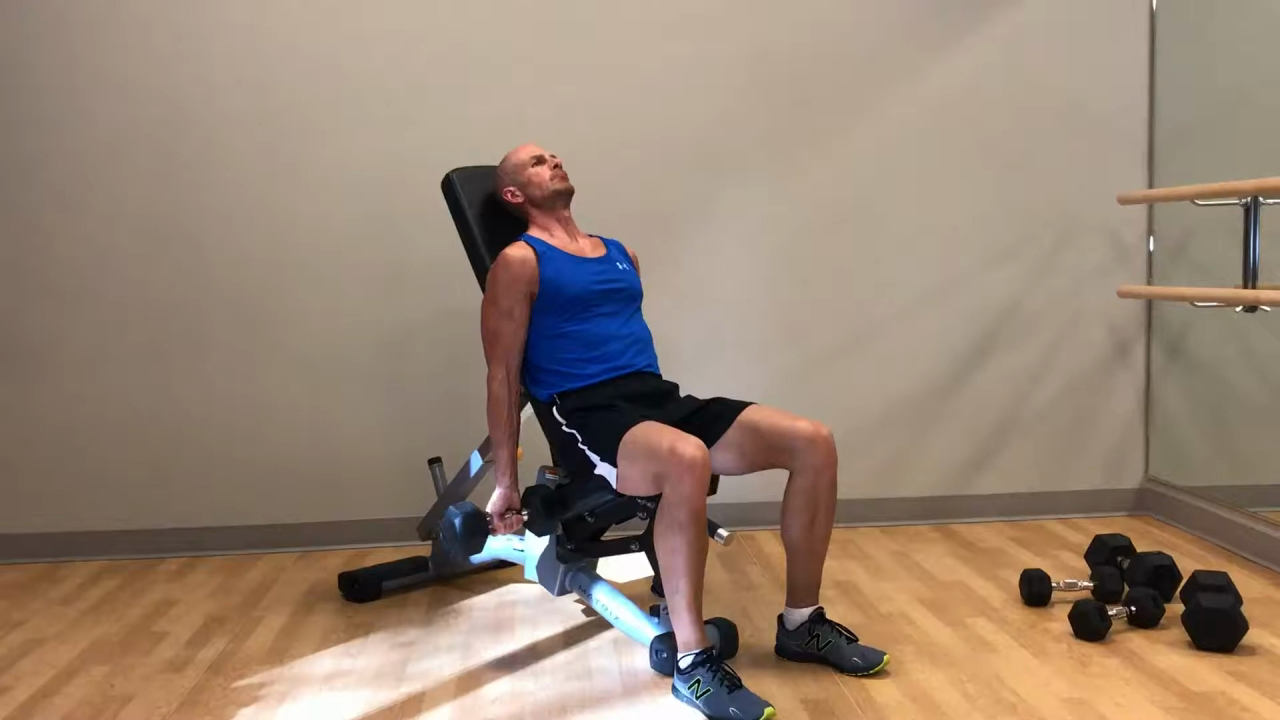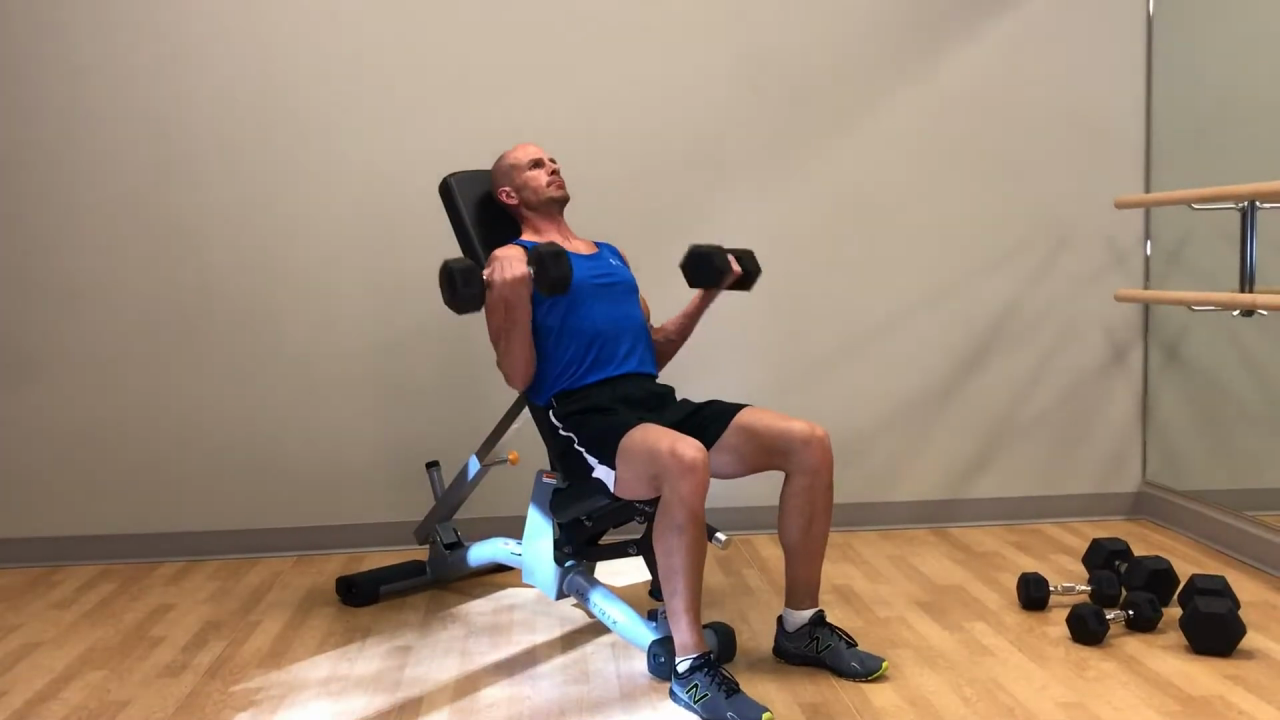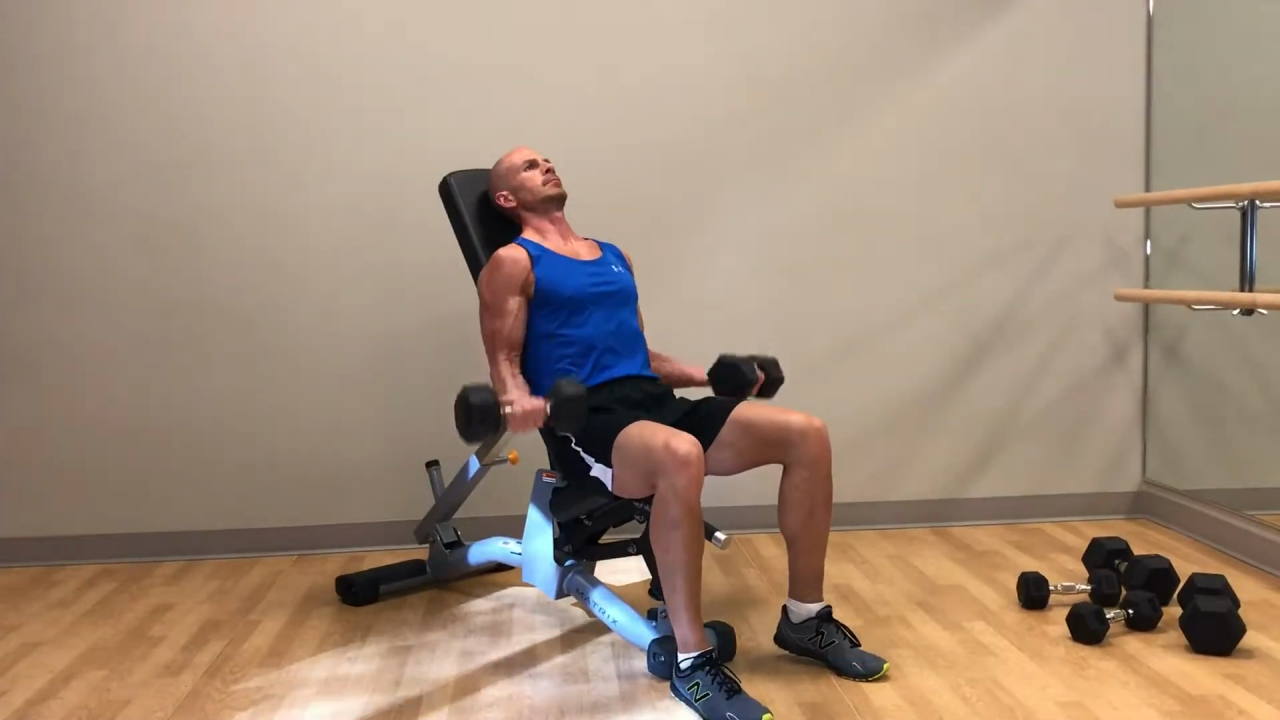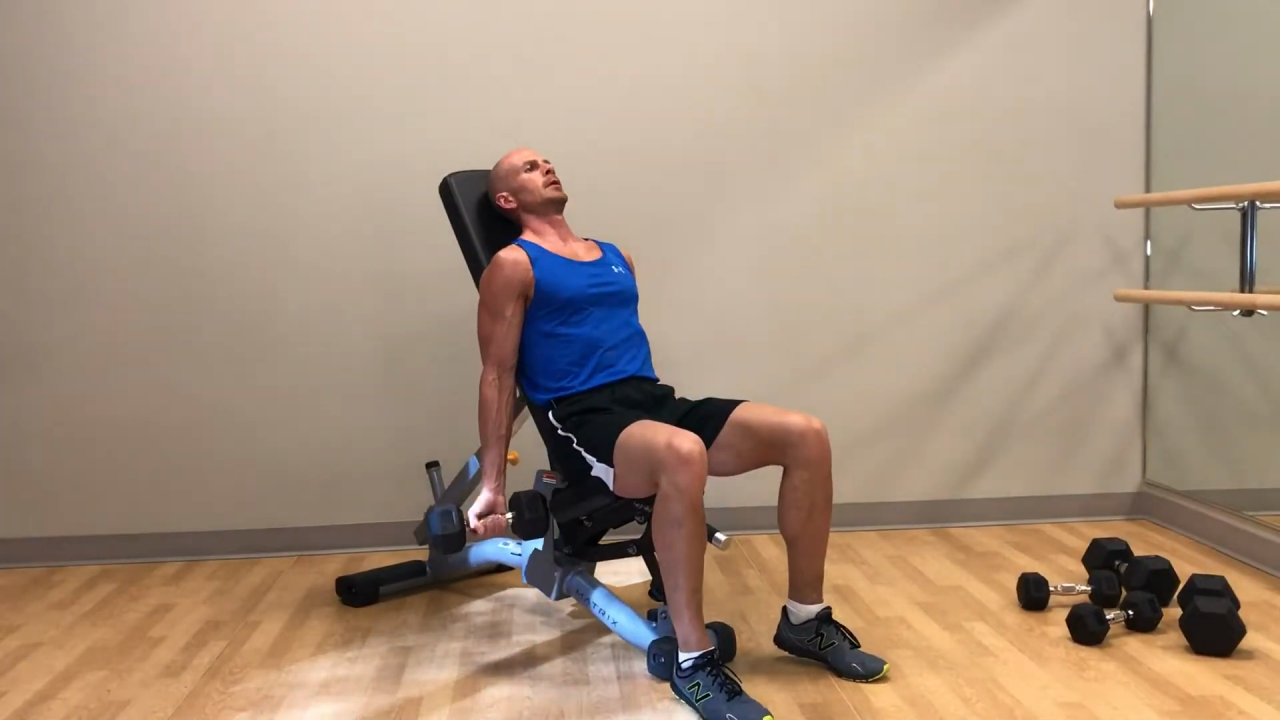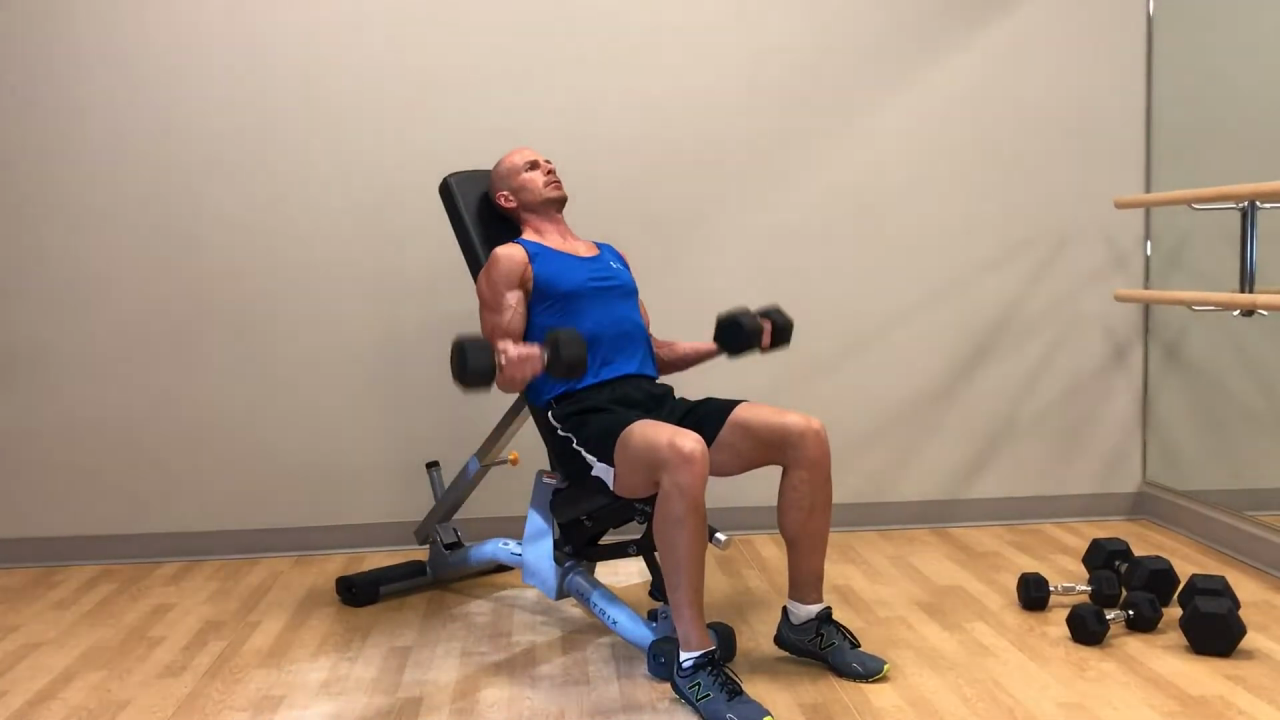
dt=1s
person 1, frame 1
left shoulder: (620, 254)
right shoulder: (519, 262)
right elbow: (503, 376)
right wrist: (506, 483)
left hip: (658, 396)
right hip: (589, 414)
left knee: (812, 443)
right knee: (686, 460)
left ankle: (801, 624)
right ankle: (693, 662)
person 1, frame 2
left shoulder: (611, 255)
right shoulder: (511, 260)
right elbow: (520, 378)
left wrist: (704, 298)
right wrist: (514, 301)
left hip: (654, 400)
right hip: (585, 418)
left knee: (809, 444)
right knee: (685, 462)
left ankle: (801, 625)
right ankle: (691, 666)
person 1, frame 3
left shoulder: (615, 256)
right shoulder: (512, 263)
right elbow: (505, 364)
left wrist: (709, 374)
right wrist: (519, 401)
left hip: (653, 400)
right hip: (586, 419)
left knee: (806, 434)
right knee: (679, 455)
left ankle: (805, 618)
right ankle: (692, 662)
person 1, frame 4
left shoulder: (616, 257)
right shoulder: (513, 265)
right elbow: (498, 377)
right wrist: (492, 486)
left hip: (654, 399)
right hip: (586, 419)
left knee: (806, 435)
right knee: (682, 454)
left ankle: (805, 619)
right ankle: (693, 661)
person 1, frame 5
left shoulder: (612, 257)
right shoulder: (511, 260)
right elbow: (505, 356)
left wrist: (722, 344)
right wrist: (515, 364)
left hip: (653, 400)
right hip: (585, 418)
left knee: (804, 435)
right knee: (683, 453)
left ankle: (805, 618)
right ankle: (694, 661)
